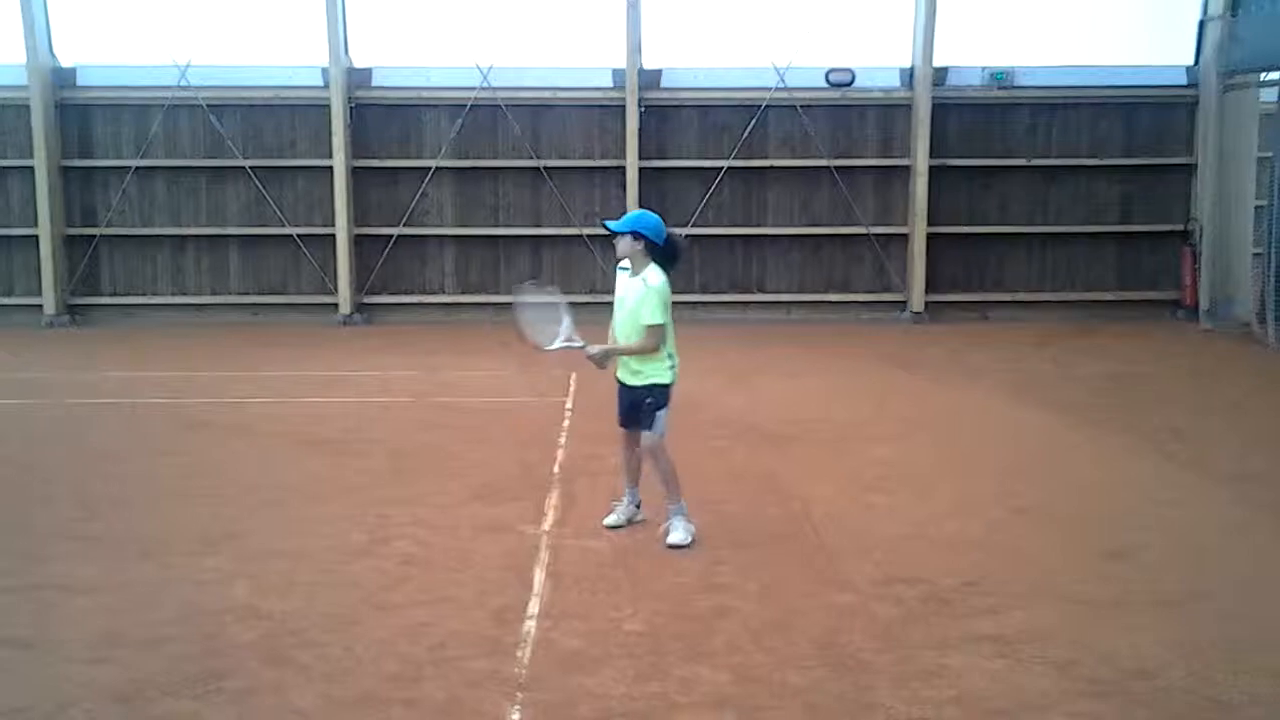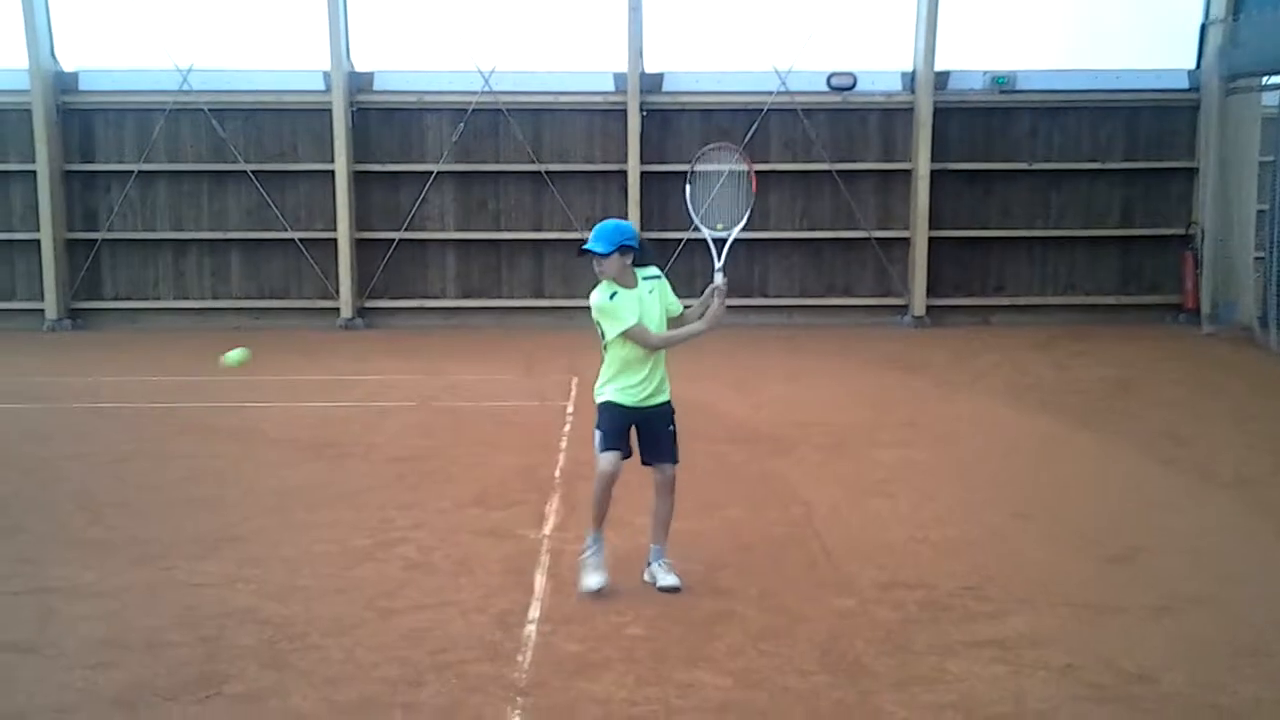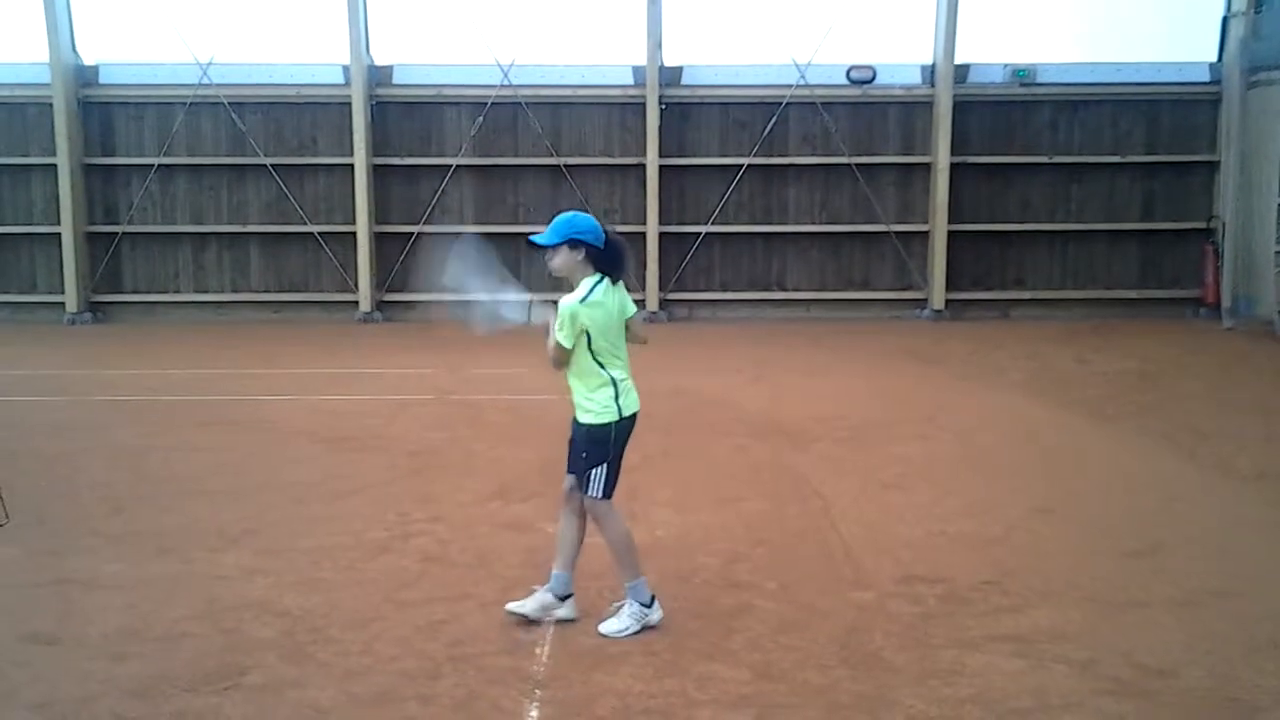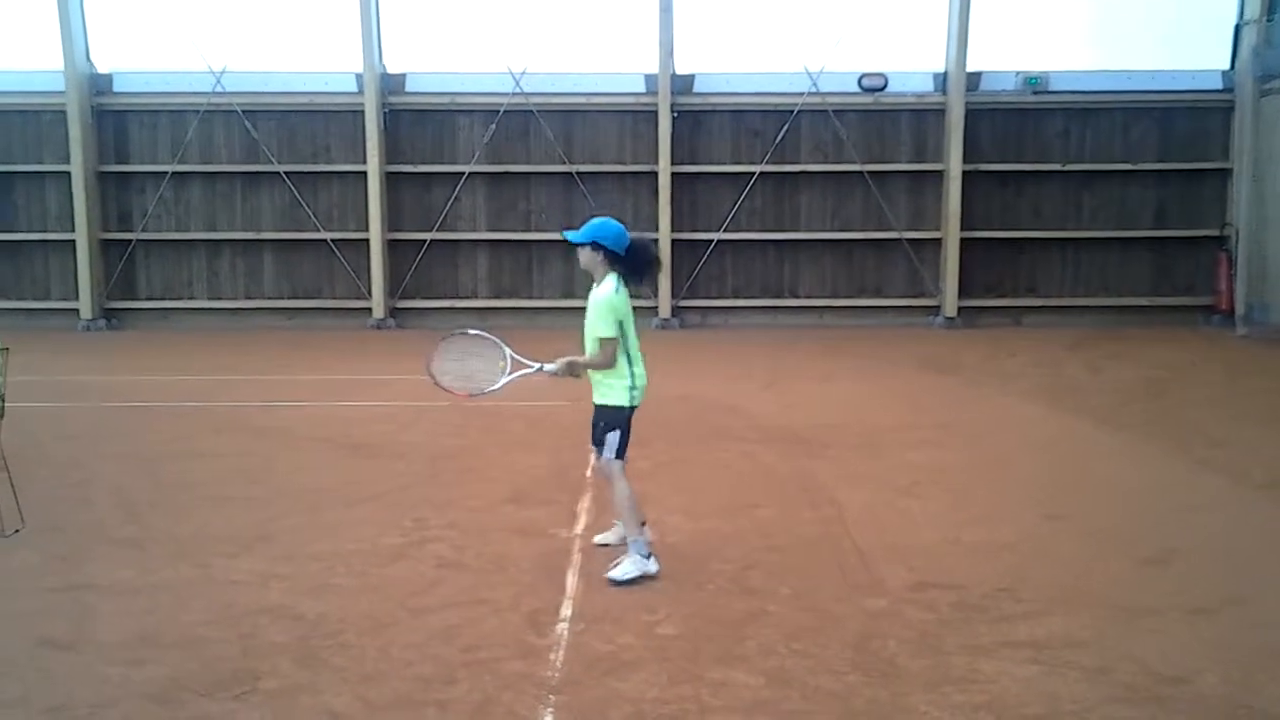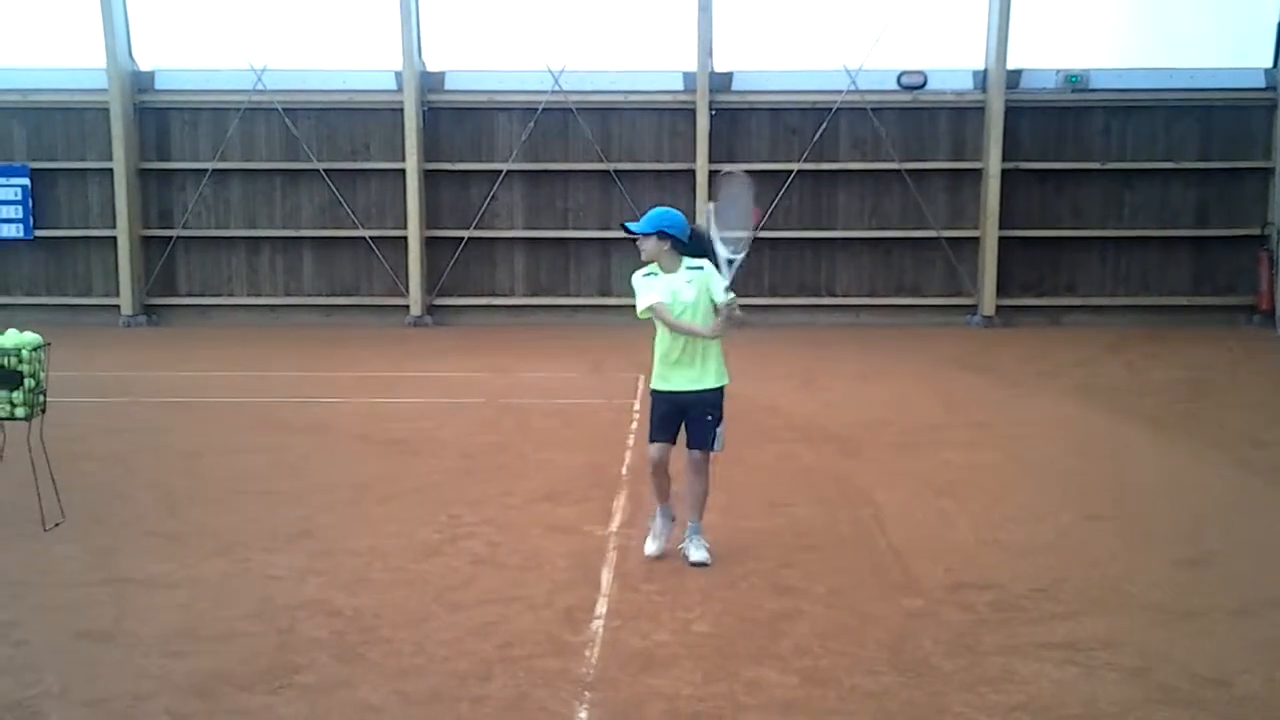
dt=1s
person 1, frame 1
left shoulder: (654, 284)
right shoulder: (623, 270)
left elbow: (652, 344)
left wrist: (610, 351)
right wrist: (609, 347)
left hip: (653, 376)
right hip: (628, 374)
left knee: (651, 444)
right knee: (628, 437)
left ankle: (679, 517)
right ankle: (631, 502)
person 1, frame 2
left shoulder: (654, 278)
right shoulder: (602, 299)
left elbow: (679, 322)
right elbow: (651, 342)
left wrist: (706, 302)
right wrist: (703, 325)
left hip: (656, 398)
right hip: (616, 397)
left knee: (665, 478)
right knee: (607, 471)
left ankle: (656, 561)
right ankle: (593, 549)
person 1, frame 3
left shoulder: (573, 304)
right shoulder: (611, 287)
left elbow: (557, 360)
right elbow: (639, 335)
left wrist: (557, 330)
left hip: (605, 416)
right hip: (594, 412)
left knee: (597, 506)
right knee: (571, 498)
left ankle: (642, 602)
right ankle: (557, 593)
person 1, frame 4
left shoulder: (604, 296)
right shoulder: (612, 287)
left elbow: (607, 358)
left wrist: (573, 363)
right wrist: (580, 363)
left hip: (618, 393)
right hip: (610, 390)
left knee: (611, 468)
right knee: (604, 461)
left ankle: (640, 554)
right ankle: (631, 525)
person 1, frame 5
left shoulder: (703, 269)
right shoulder: (643, 278)
left elbow: (731, 313)
right elbow: (667, 320)
left wrist: (728, 315)
right wrist: (706, 330)
left hip: (707, 382)
right hip: (666, 382)
left knee: (698, 459)
right knee: (657, 456)
left ankle: (694, 535)
right ankle: (663, 518)
